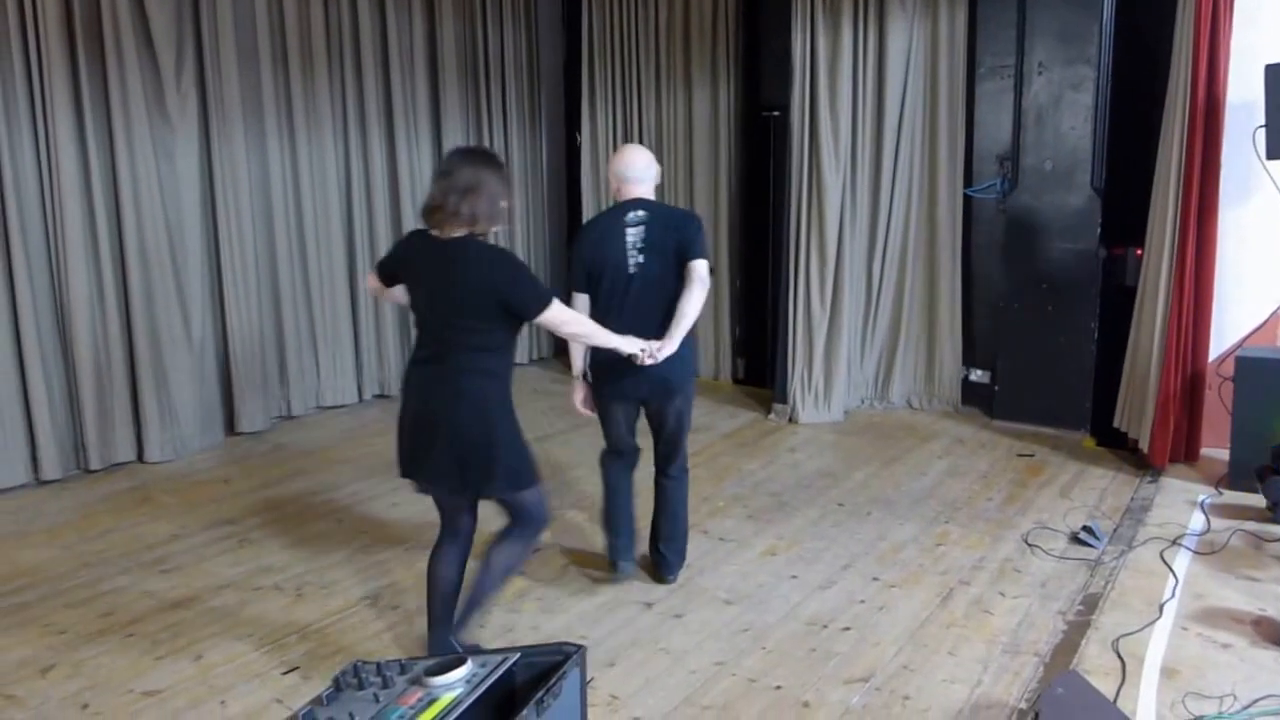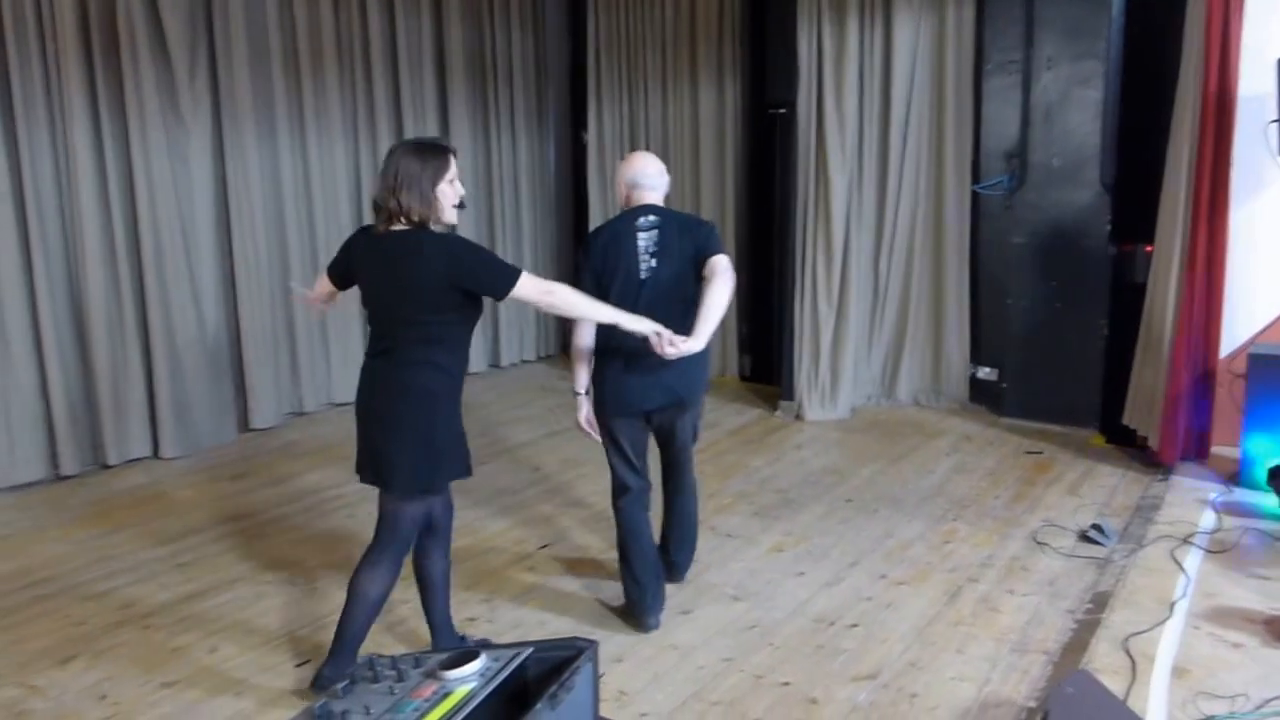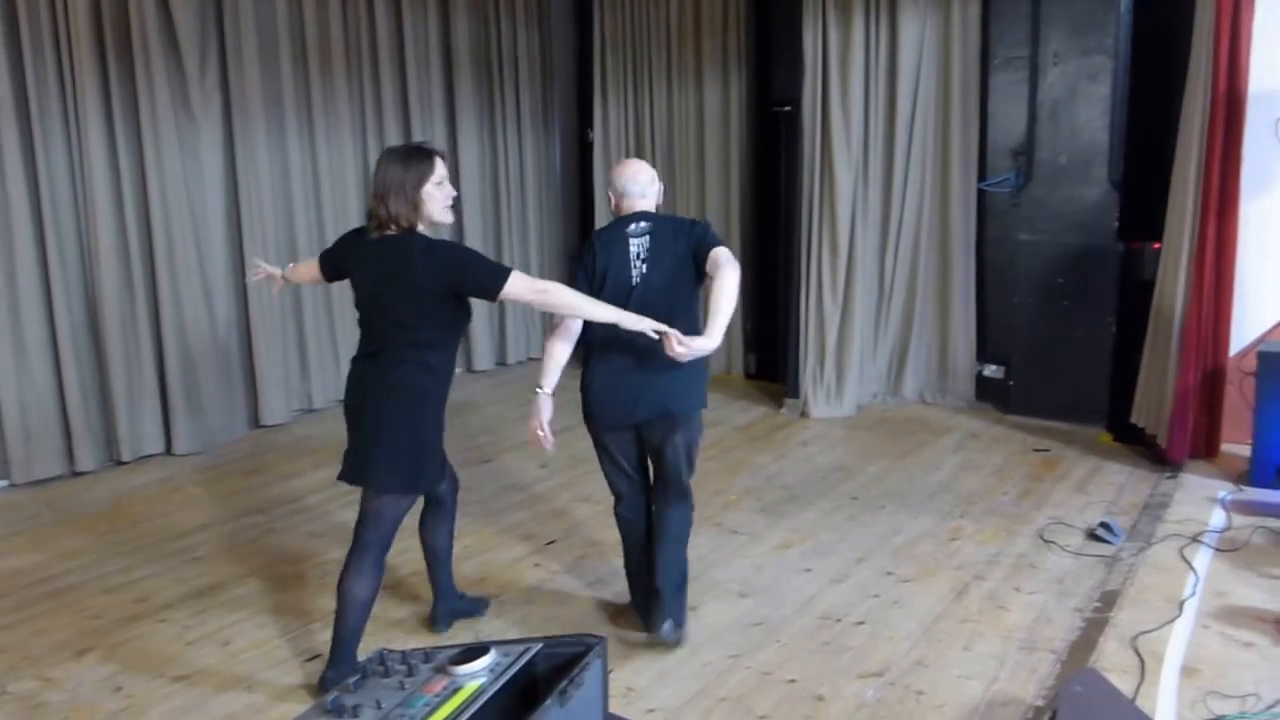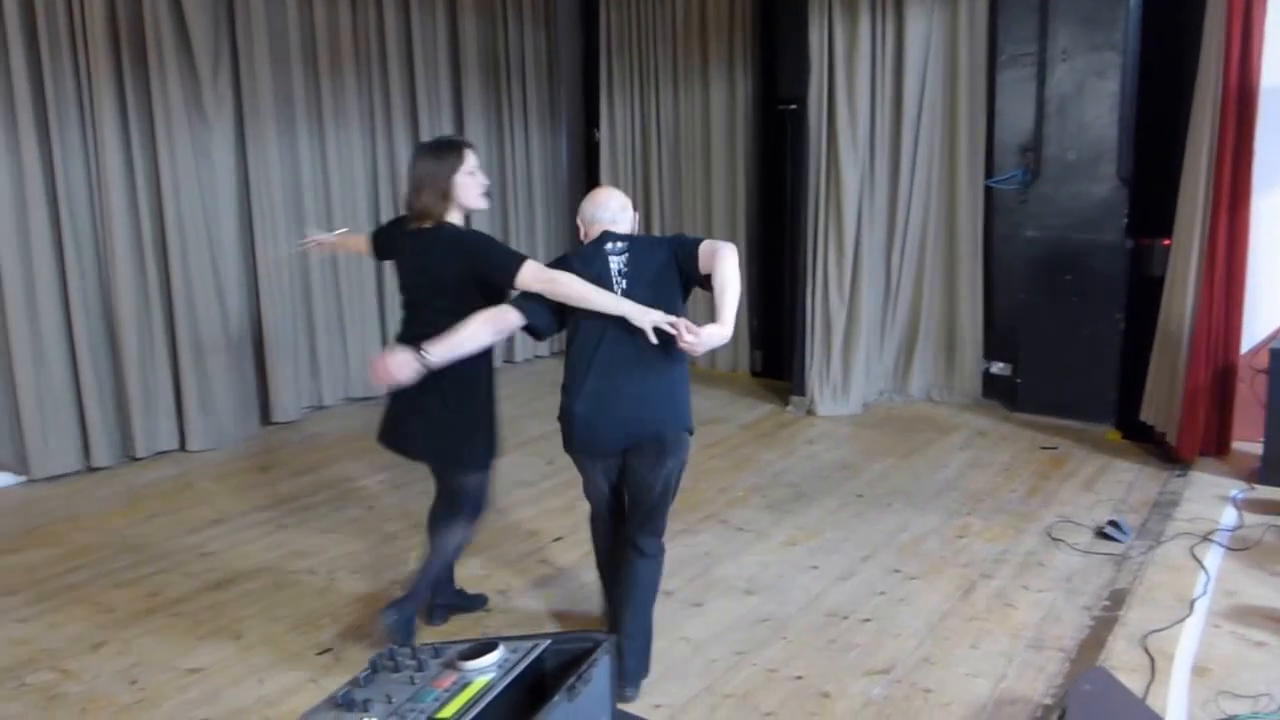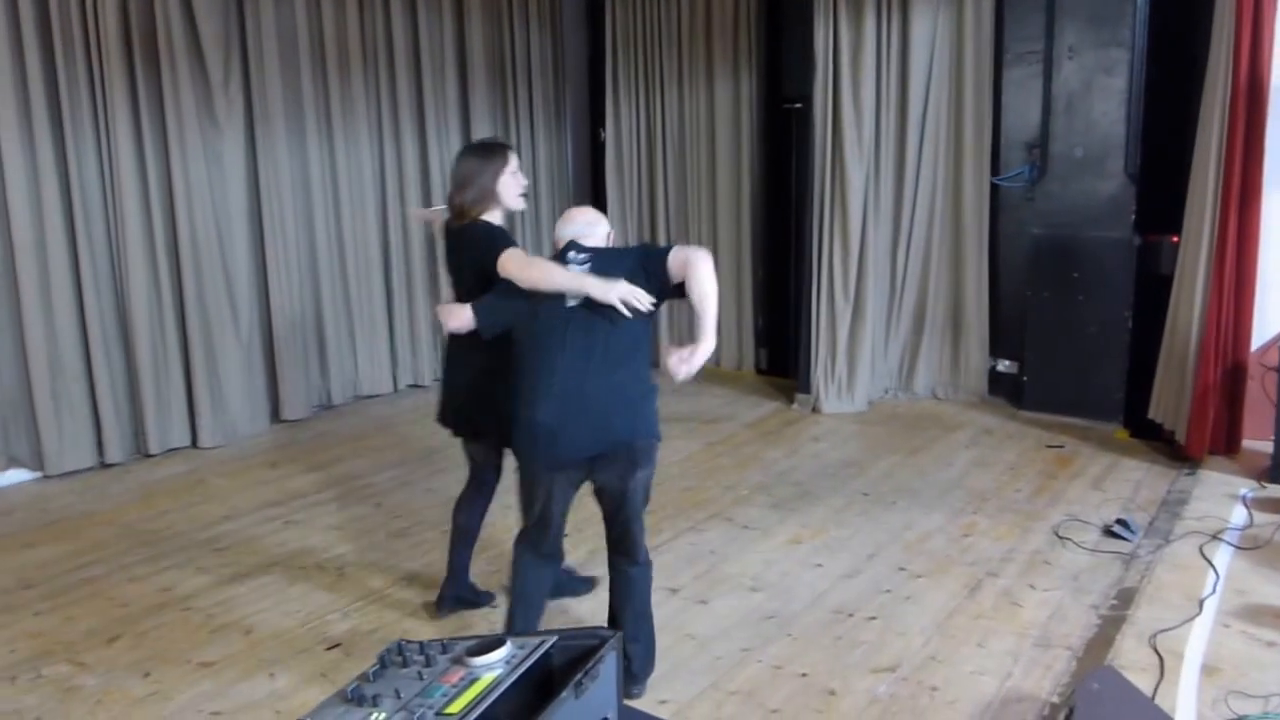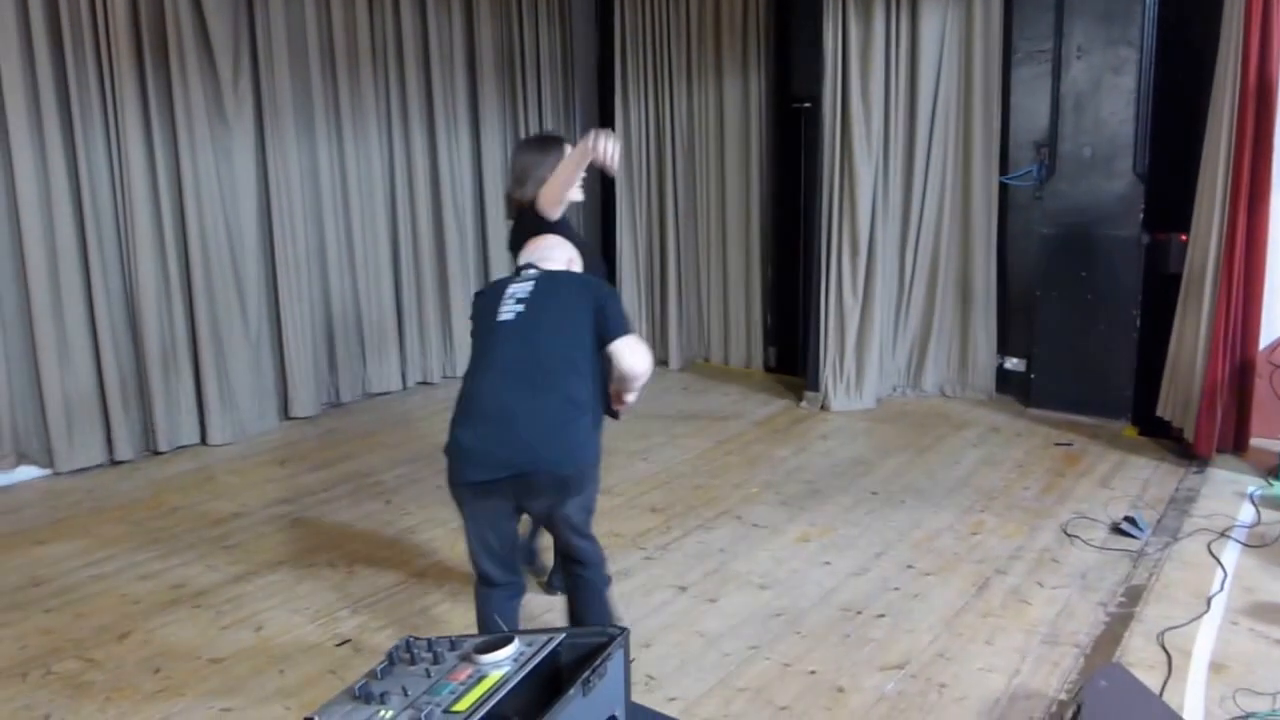
dt=0.3s
person 1, frame 1
left shoulder: (413, 248)
right shoulder: (493, 266)
left elbow: (378, 284)
right elbow: (564, 322)
right wrist: (622, 343)
left hip: (425, 402)
right hip: (473, 409)
left knee: (455, 526)
right knee: (531, 517)
left ankle: (441, 645)
right ankle: (456, 627)
person 1, frame 2
left shoulder: (366, 243)
right shoulder: (450, 254)
left elbow: (321, 291)
right elbow: (544, 293)
right wrist: (629, 319)
left hip: (382, 398)
right hip: (420, 407)
left knee: (436, 517)
right knee: (395, 537)
left ankle: (444, 639)
right ankle: (338, 664)
person 1, frame 3
left shoulder: (361, 245)
right shoulder: (442, 259)
left elbow: (310, 270)
right elbow: (538, 293)
left wrist: (278, 273)
right wrist: (623, 316)
left hip: (373, 396)
right hip: (403, 406)
left knee: (443, 487)
right knee: (374, 537)
left ankle: (446, 600)
right ankle: (339, 666)
person 1, frame 4
left shoulder: (404, 234)
right shoulder: (469, 249)
left elbow: (361, 241)
right elbow: (548, 282)
left wrist: (329, 240)
right wrist: (631, 309)
left hip: (419, 381)
right hip: (458, 387)
left knee: (452, 491)
right knee: (468, 503)
left ankle: (440, 595)
right ankle: (406, 608)
person 1, frame 5
left shoulder: (462, 231)
right shoulder: (482, 239)
right elbow: (523, 269)
left wrist: (441, 214)
right wrist: (593, 285)
left hip: (472, 374)
right hip: (501, 377)
left knee: (483, 477)
left ankle: (455, 587)
right ankle: (552, 575)
person 1, frame 6
left shoulder: (539, 225)
right shoulder: (538, 224)
right elbow: (553, 197)
right wrist: (587, 149)
left ankle: (526, 544)
right ankle: (564, 570)
person 2, frame 1
left shoulder: (593, 232)
right shoulder: (684, 223)
left elbow: (579, 312)
right elbow: (698, 282)
left wrist: (579, 376)
right wrist: (671, 341)
left hip: (613, 371)
right hip: (671, 370)
left knee: (619, 456)
right knee: (671, 465)
left ankle: (621, 552)
right ankle: (668, 561)
person 2, frame 2
left shoulder: (601, 240)
right shoulder: (697, 230)
left elbow: (585, 324)
right elbow: (722, 277)
left wrist: (582, 393)
right wrist: (696, 339)
left hip: (619, 387)
right hip: (681, 381)
left knee: (630, 491)
right knee: (679, 476)
left ankle: (645, 601)
right ankle: (676, 562)
person 2, frame 3
left shoulder: (596, 246)
right shoulder: (692, 234)
left elbow: (569, 320)
right elbow: (725, 269)
left wrist: (544, 391)
right wrist: (712, 335)
left hip: (610, 398)
right hip: (674, 395)
left knee: (630, 502)
right knee: (673, 497)
left ankle: (649, 602)
right ankle: (665, 609)
person 2, frame 4
left shoulder: (567, 268)
right shoulder: (670, 251)
left elbow: (502, 320)
right elbow: (722, 253)
left wrist: (423, 358)
right wrist: (722, 326)
left hip: (591, 421)
right hip: (661, 420)
left knee: (607, 521)
right knee: (644, 539)
left ankle: (622, 612)
right ankle: (627, 668)
person 2, frame 5
right shoulder: (633, 260)
left elbow: (456, 319)
right elbow: (695, 260)
left wrist: (450, 309)
right wrist: (703, 341)
left hip: (549, 433)
right hip: (626, 429)
left knee: (537, 545)
right knee: (628, 549)
right ankle: (633, 669)
person 2, frame 6
left shoulder: (491, 297)
right shoulder: (589, 291)
right elbow: (635, 364)
right wrist: (626, 390)
left hip: (476, 458)
right hip: (560, 456)
left knee: (496, 580)
right knee: (580, 556)
